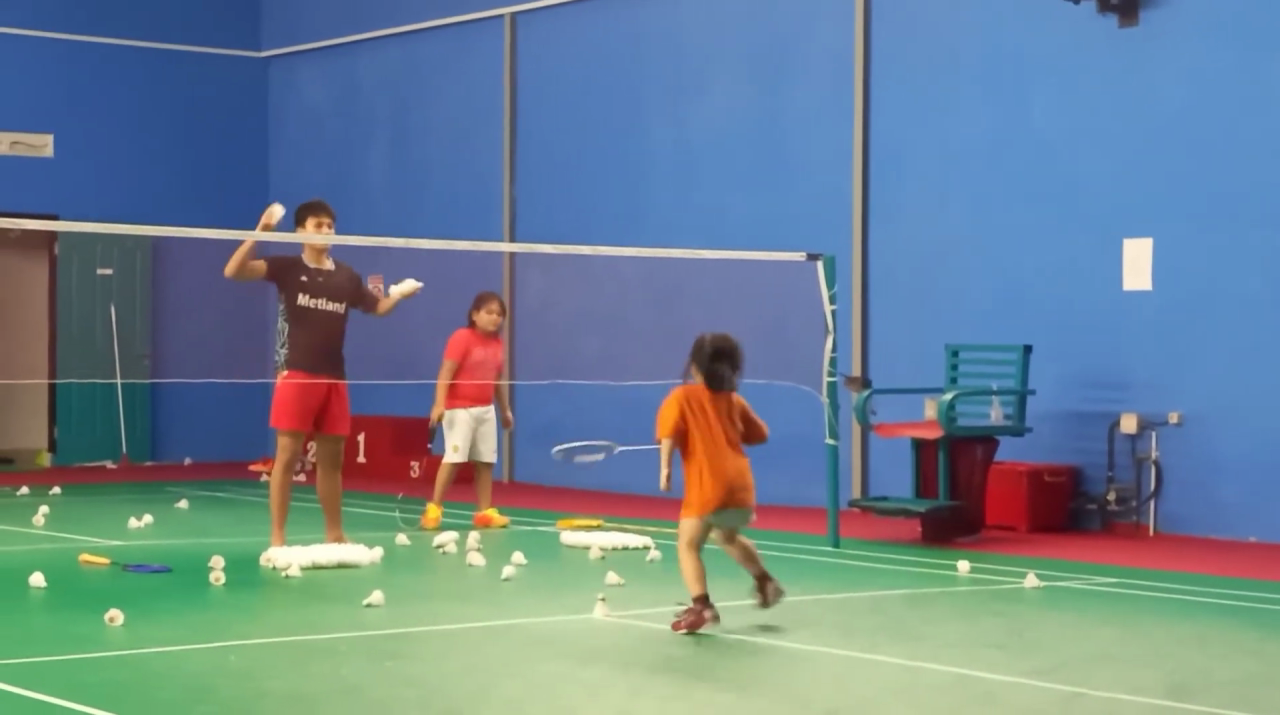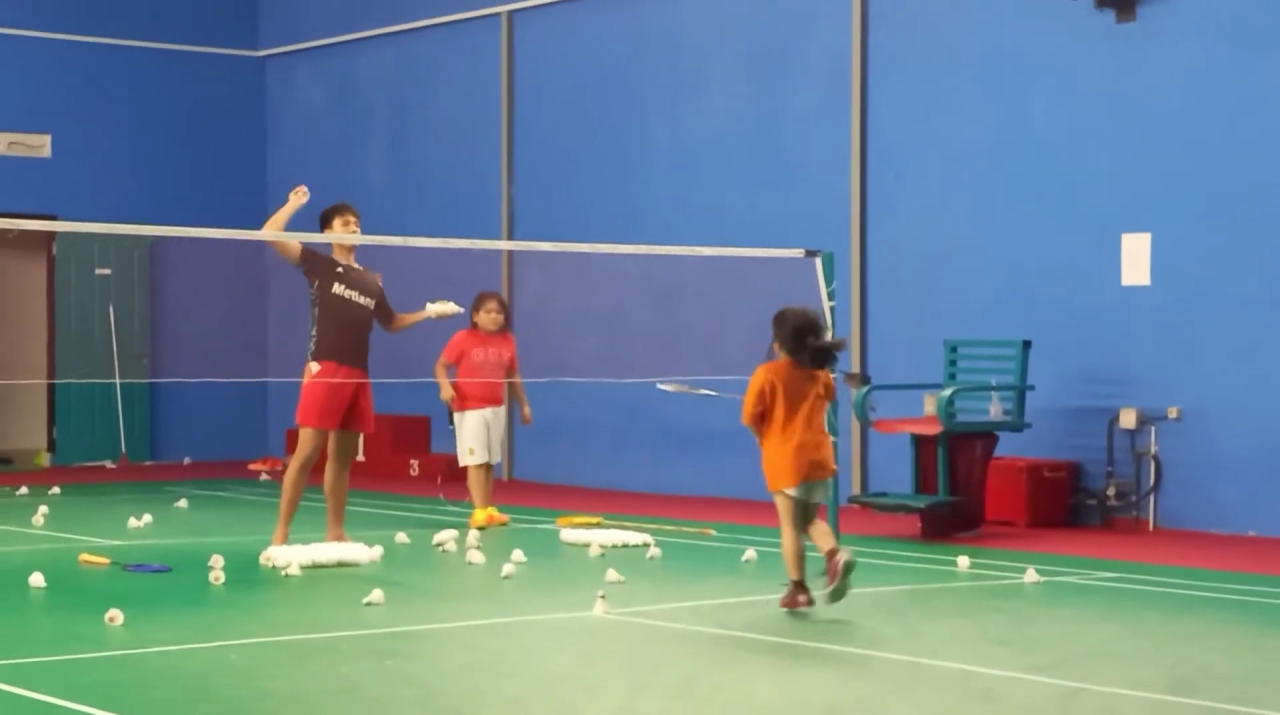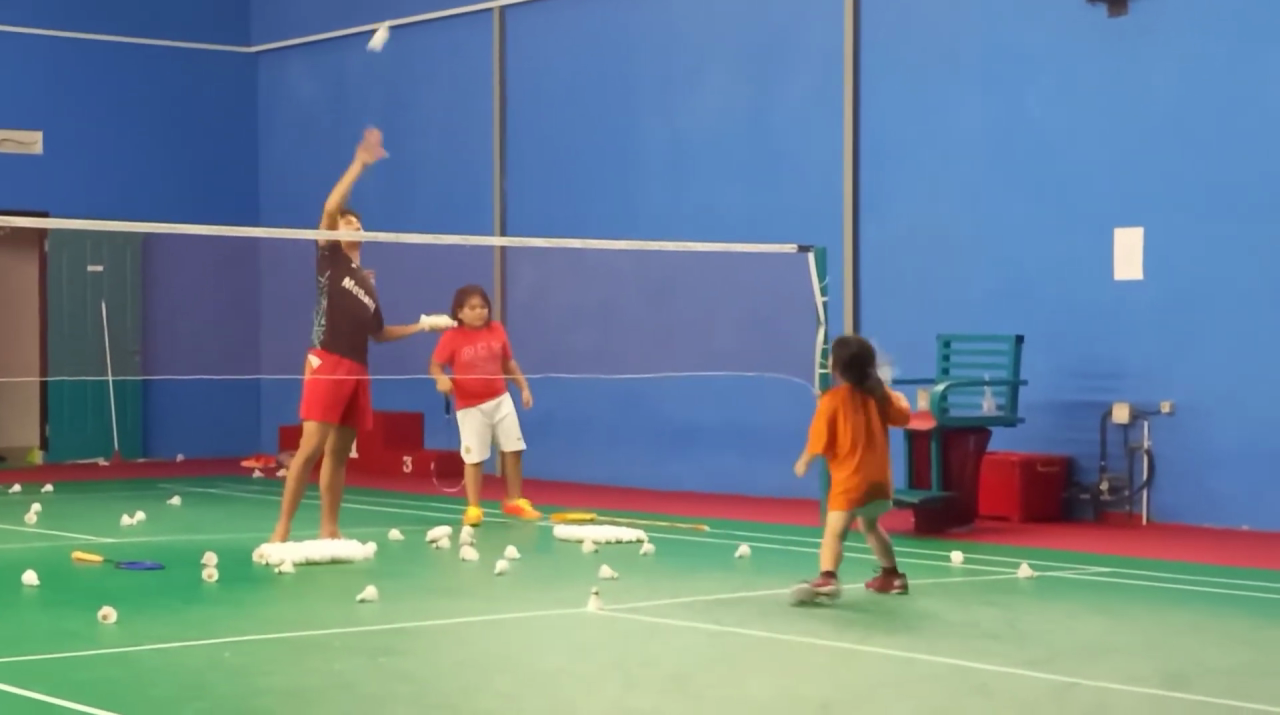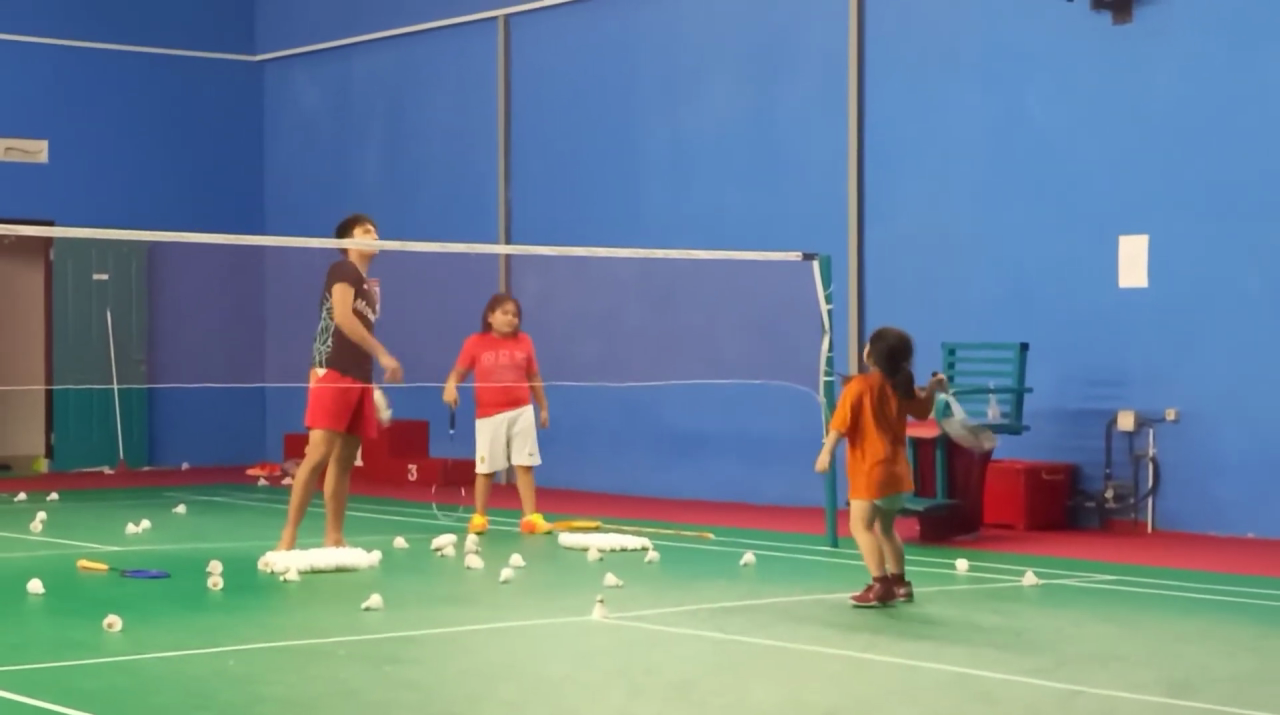
dt=0.4s
person 1, frame 1
left shoulder: (347, 276)
right shoulder: (287, 268)
left elbow: (377, 307)
right elbow: (231, 271)
left wrist: (399, 294)
right wrist: (259, 231)
left hip: (334, 378)
right hip: (296, 375)
left knee: (332, 459)
right knee: (288, 457)
left ankle: (335, 535)
right ankle: (277, 538)
person 1, frame 2
left shoulder: (370, 281)
right shoulder: (319, 264)
left elbow: (391, 322)
right elbow: (270, 233)
left wrist: (430, 311)
right wrist: (292, 205)
left hip: (358, 374)
right hip: (324, 370)
left knee: (342, 456)
right knee: (307, 453)
left ankle: (335, 532)
right ankle: (280, 532)
person 1, frame 3
left shoulder: (370, 282)
right shoulder: (331, 257)
left elbow: (380, 331)
right elbow: (331, 209)
left wrist: (421, 325)
right wrist: (359, 163)
left hip: (357, 372)
right hip: (327, 365)
left knee: (339, 453)
right knee: (312, 449)
left ankle: (329, 528)
right ankle: (283, 527)
person 1, frame 4
left shoulder: (367, 285)
right shoulder: (343, 270)
right elbow: (343, 317)
left wrist: (375, 393)
right wrist: (383, 355)
left hip: (357, 380)
right hip: (331, 375)
left knee: (344, 460)
right knee: (318, 455)
left ankle: (334, 537)
right ankle: (288, 537)
person 2, frame 1
left shoulder: (681, 397)
right shoulder: (735, 401)
left elbow: (668, 432)
right elbow: (758, 434)
left wrist: (664, 467)
left hip: (705, 486)
right hip: (737, 483)
left knee: (688, 545)
right knee: (729, 538)
left ankle: (702, 608)
right ankle: (764, 582)
person 2, frame 2
left shoulder: (766, 374)
right shoulder: (819, 373)
left elbow: (750, 416)
right elbow: (828, 394)
left wrist: (762, 433)
left hip: (784, 461)
right hip: (817, 458)
left knee: (790, 525)
right knee: (812, 519)
left ankle: (799, 590)
right ankle: (835, 558)
person 2, frame 3
left shoulder: (831, 401)
right shoulder: (879, 393)
left elbow: (819, 443)
right elbow: (903, 417)
left wrist: (802, 463)
right wrist: (898, 397)
left hip: (850, 480)
right hip: (879, 478)
left knee: (833, 534)
right knee: (870, 526)
left ankle: (826, 579)
right ankle: (892, 575)
person 2, frame 4
left shoulder: (859, 386)
right shoulder: (903, 388)
left elbow: (840, 424)
right elbow: (922, 412)
left wrist: (826, 453)
right wrist: (932, 390)
left hip: (869, 472)
right hip: (895, 472)
left knee: (862, 528)
right knee: (885, 528)
left ankle: (881, 586)
right ankle: (899, 582)
person 3, frame 1
left shoulder: (498, 342)
right shoulder: (462, 338)
right elbow: (446, 373)
left wrist: (505, 409)
right wrist: (439, 404)
left hip: (486, 409)
right hip: (458, 408)
left knee: (486, 461)
right knee: (454, 457)
left ankle: (485, 512)
right ankle: (434, 508)
person 3, frame 2
left shoulder: (508, 341)
right shoulder: (463, 339)
left elbow: (513, 375)
right elbow: (440, 365)
left wrist: (524, 404)
right wrist: (445, 386)
left hip: (496, 409)
right hip: (469, 409)
left knee: (490, 461)
right knee: (476, 460)
left ankle: (488, 508)
right ankle: (479, 511)
person 3, frame 3
left shoulder: (497, 330)
right shoulder: (451, 338)
left elbow: (508, 362)
right elbow: (435, 366)
left wrist: (524, 388)
right wrist: (442, 379)
left hip: (500, 400)
right hip: (470, 406)
left knee: (514, 450)
right knee: (474, 458)
left ankle: (515, 501)
right ankle: (473, 508)
person 3, frame 4
left shoulder: (524, 343)
right shoulder: (476, 343)
left elbow: (534, 378)
right elbow: (458, 372)
left wrist: (544, 407)
right wrist: (450, 388)
left hip: (522, 412)
right hip: (489, 415)
left knee: (525, 465)
right knee: (486, 467)
left ankle: (530, 516)
right ankle: (479, 516)
